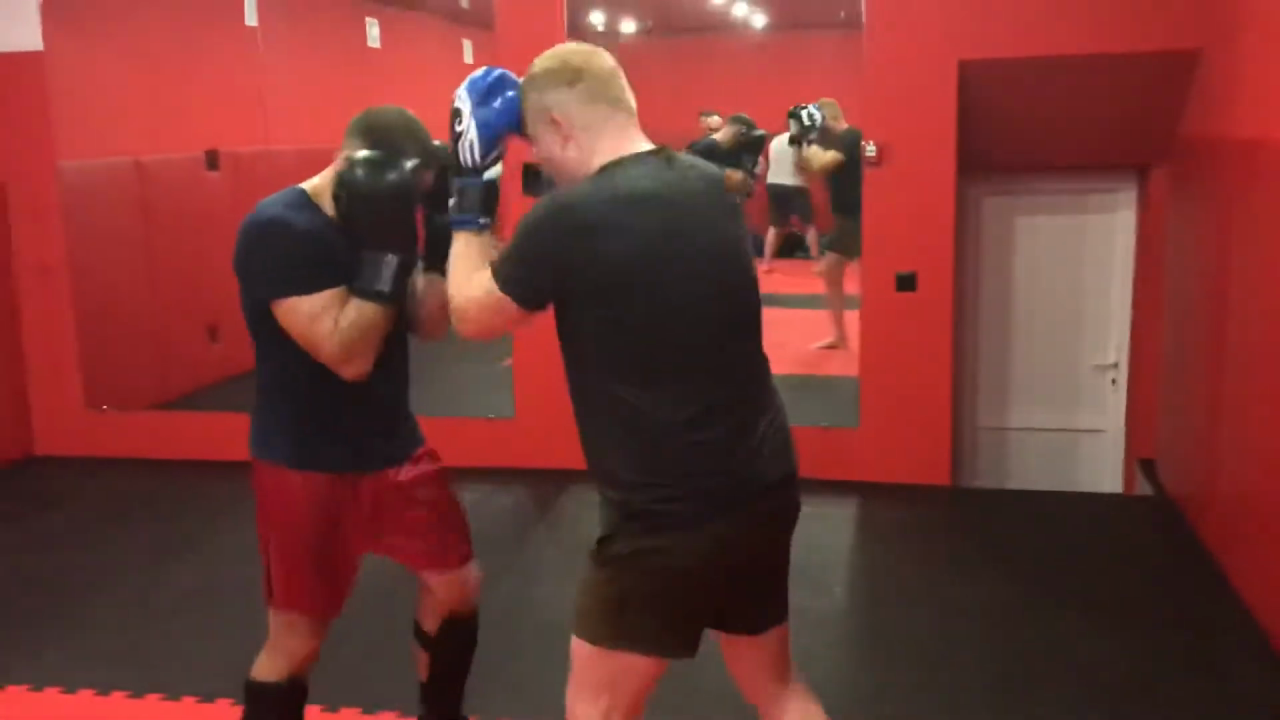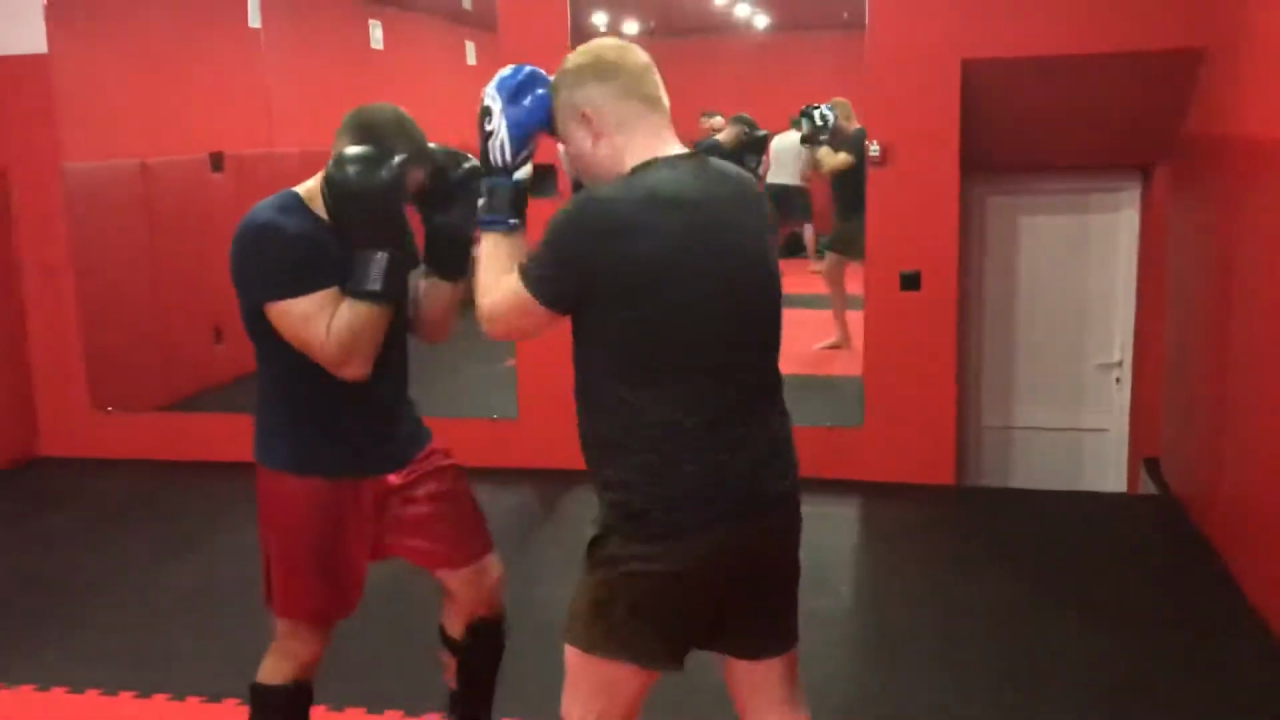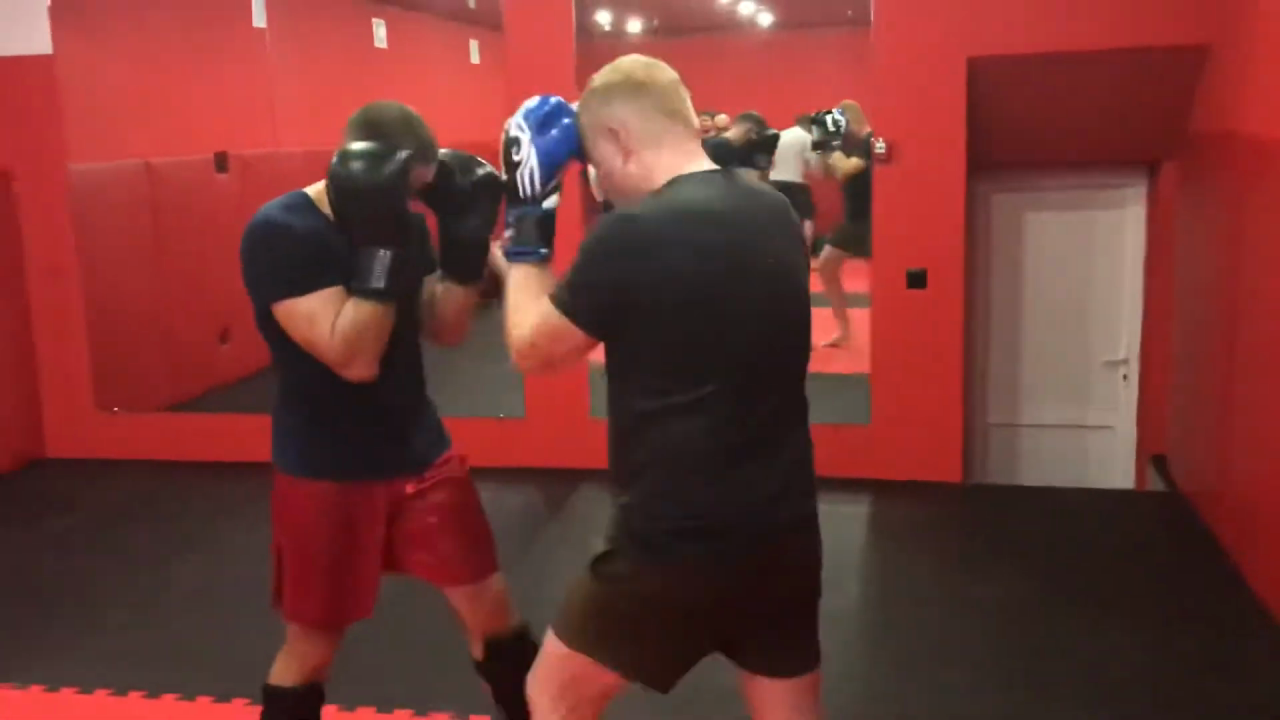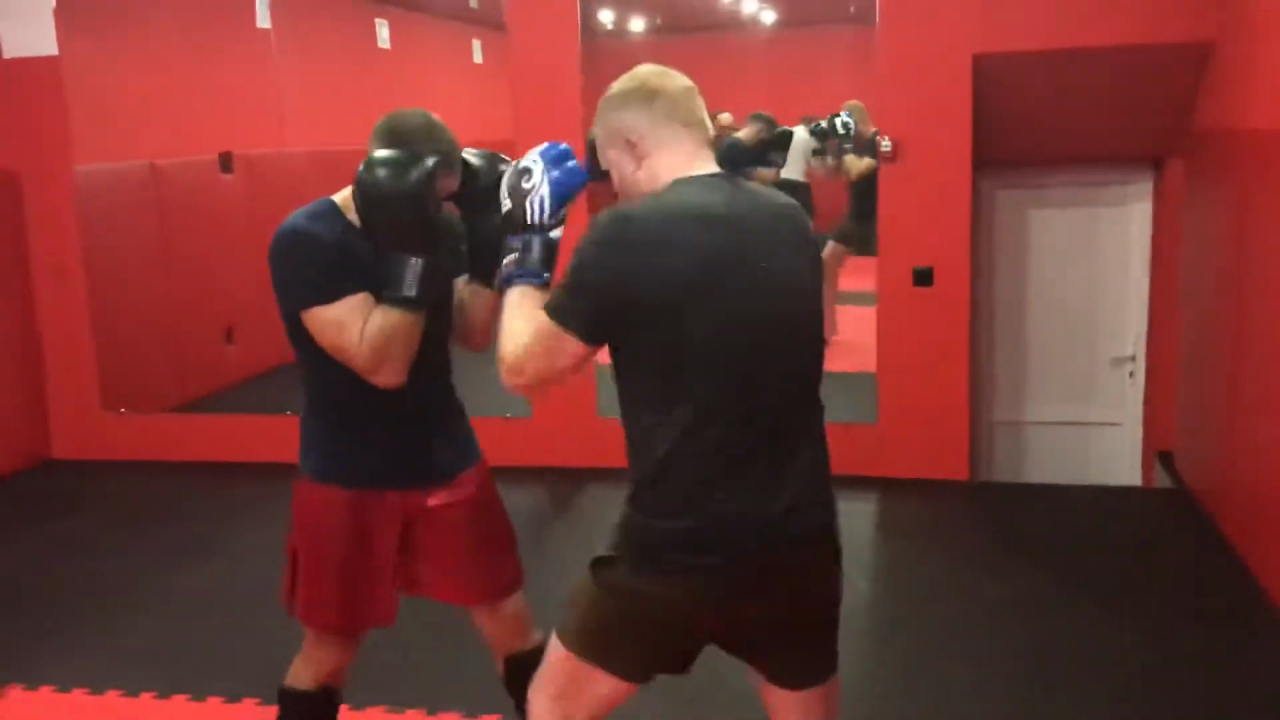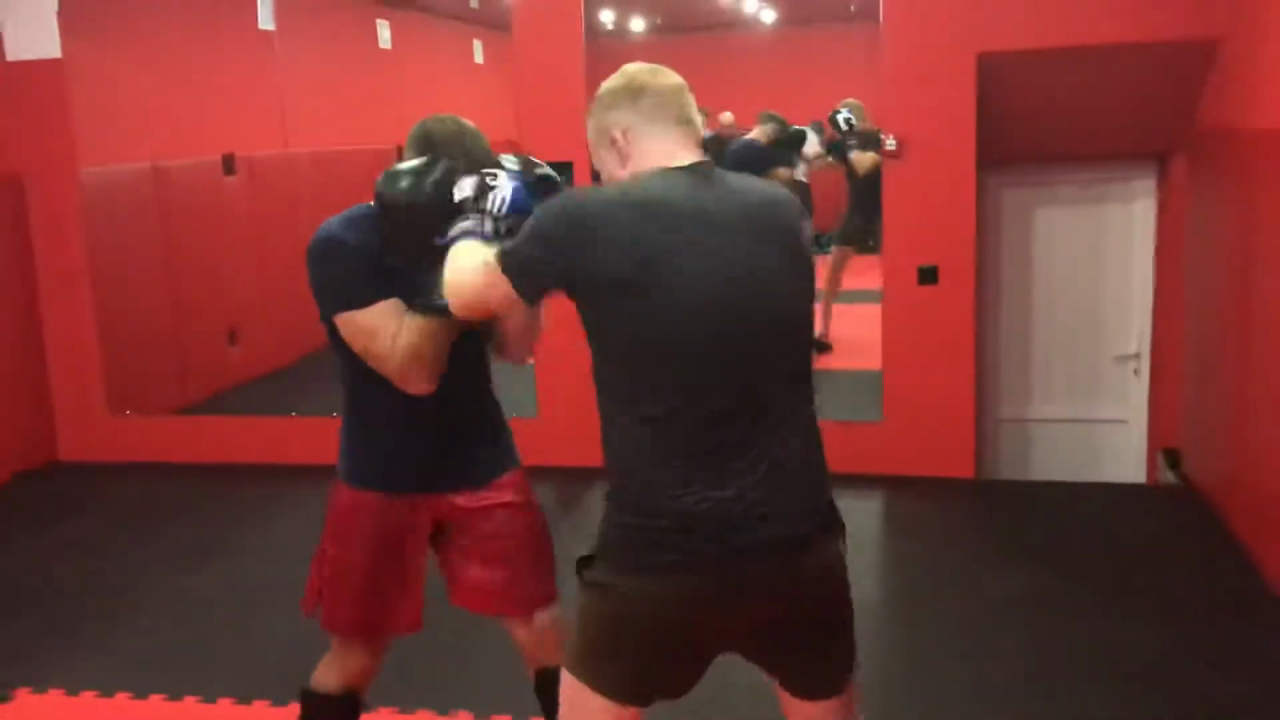
dt=0.1s
person 1, frame 1
left shoulder: (572, 217)
right shoulder: (708, 185)
left elbow: (473, 315)
left wrist: (468, 193)
left hip: (667, 511)
right hip: (762, 486)
person 1, frame 2
left shoulder: (600, 218)
right shoulder: (741, 191)
left elbow: (500, 319)
left wrist: (499, 189)
left hip: (663, 523)
right hip: (765, 506)
person 1, frame 3
left shoulder: (634, 234)
right shoulder: (772, 210)
left elbow: (533, 351)
left wrist: (526, 221)
left hip: (675, 542)
right hip: (784, 530)
person 1, frame 4
left shoulder: (631, 236)
right shoulder: (787, 220)
left elbow: (522, 369)
left wrist: (523, 256)
left hip: (674, 552)
right hip: (798, 540)
person 1, frame 5
left shoulder: (590, 220)
right shoulder: (779, 212)
left elbow: (465, 293)
left wrist: (470, 225)
left hip: (658, 550)
right hip: (797, 539)
person 2, frame 1
left shoulder: (377, 220)
right shoulder: (278, 230)
left elbow: (429, 322)
right elbow: (350, 356)
right wrist: (383, 249)
left hip: (393, 443)
right hip: (306, 461)
left knee: (456, 585)
right knee: (297, 634)
person 2, frame 2
left shoulder: (380, 221)
right shoulder: (271, 234)
left elbow: (430, 326)
right elbow: (347, 358)
left wrist: (451, 233)
right wrist: (374, 248)
left hip: (399, 443)
right hip: (310, 465)
left knee: (479, 582)
right knee: (302, 639)
person 2, frame 3
left shoulder: (399, 221)
right shoulder: (279, 233)
left elbow: (446, 330)
right elbow: (353, 357)
left wrist: (468, 237)
right wrist: (379, 246)
left hip: (418, 449)
right hip: (325, 469)
left knee: (488, 604)
right knee: (313, 642)
person 2, frame 4
left shoulder: (432, 225)
right shoulder: (307, 241)
left elbow: (475, 335)
right elbow: (383, 364)
left wrist: (489, 239)
right wrist: (408, 252)
left hip: (445, 459)
right hip: (347, 476)
left knee: (509, 621)
right knee: (329, 647)
person 2, frame 5
right shoulder: (342, 247)
left elbow: (515, 345)
right elbow: (414, 372)
right wrist: (433, 259)
left hip: (482, 464)
right hip: (382, 479)
left knee: (542, 631)
right knee: (354, 651)
person 3, frame 1
left shoulder: (851, 138)
right shoulder: (834, 140)
left elbow: (819, 165)
right elbow: (808, 168)
left wrist: (812, 135)
right wrist: (802, 139)
left hip: (861, 219)
right hip: (846, 219)
right knee: (829, 272)
right ankle: (839, 335)
person 3, frame 2
left shoulder: (861, 140)
right shoulder: (839, 139)
left elbow: (829, 167)
right elbow: (816, 165)
left wrist: (822, 134)
right wrist: (811, 136)
left hip: (863, 220)
right hip: (846, 218)
right knee: (831, 273)
right ankle: (843, 335)
person 3, frame 3
left shoulder: (871, 143)
right shoulder: (850, 143)
left elbow: (842, 172)
right elbow: (827, 171)
left wrist: (834, 141)
right wrist: (822, 143)
left hip: (874, 220)
right hip: (855, 219)
right knee: (825, 266)
right ankle: (843, 330)
person 3, frame 4
left shoulder: (878, 143)
right shoulder: (852, 141)
left elbow: (855, 172)
left wrist: (844, 141)
right wrist: (832, 145)
left hip: (881, 219)
right hip: (858, 215)
right knee: (827, 262)
right ankle: (828, 325)
person 3, frame 5
left shoulder: (878, 138)
right shoulder: (846, 141)
left elbow: (864, 167)
left wrist: (849, 137)
left hip: (882, 214)
right hip: (857, 212)
right knee: (833, 267)
right ankle: (823, 329)
